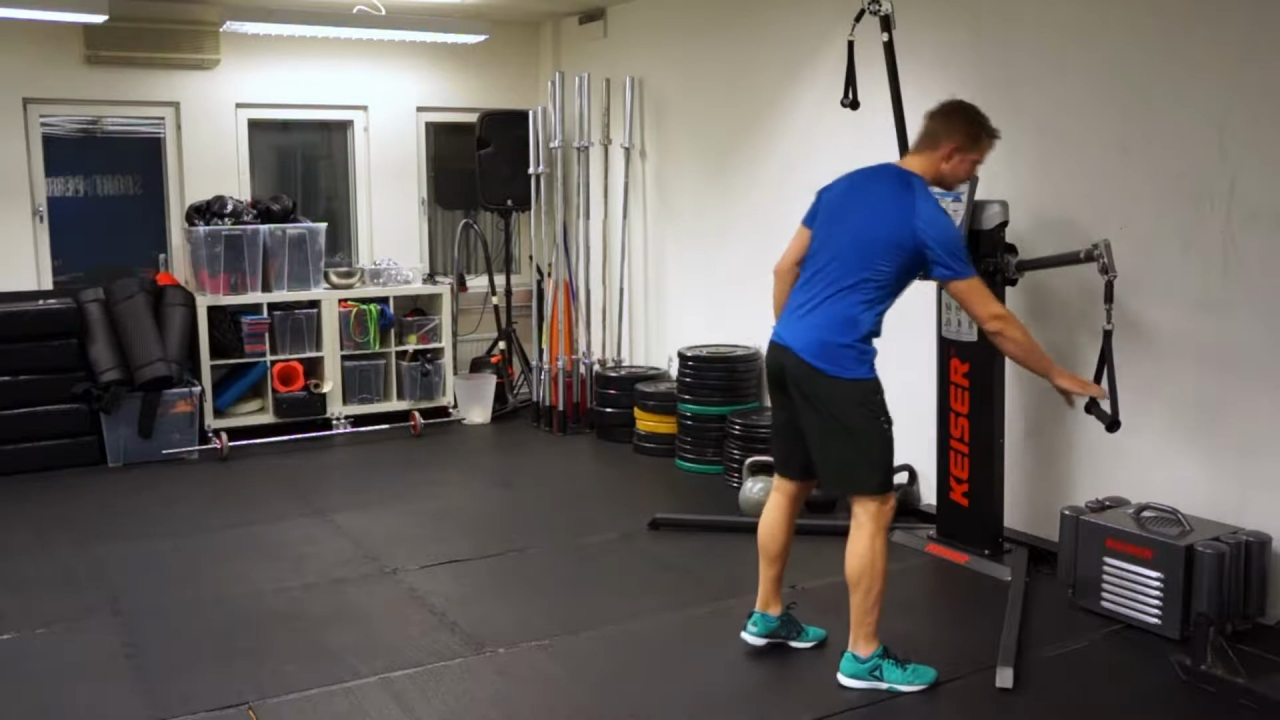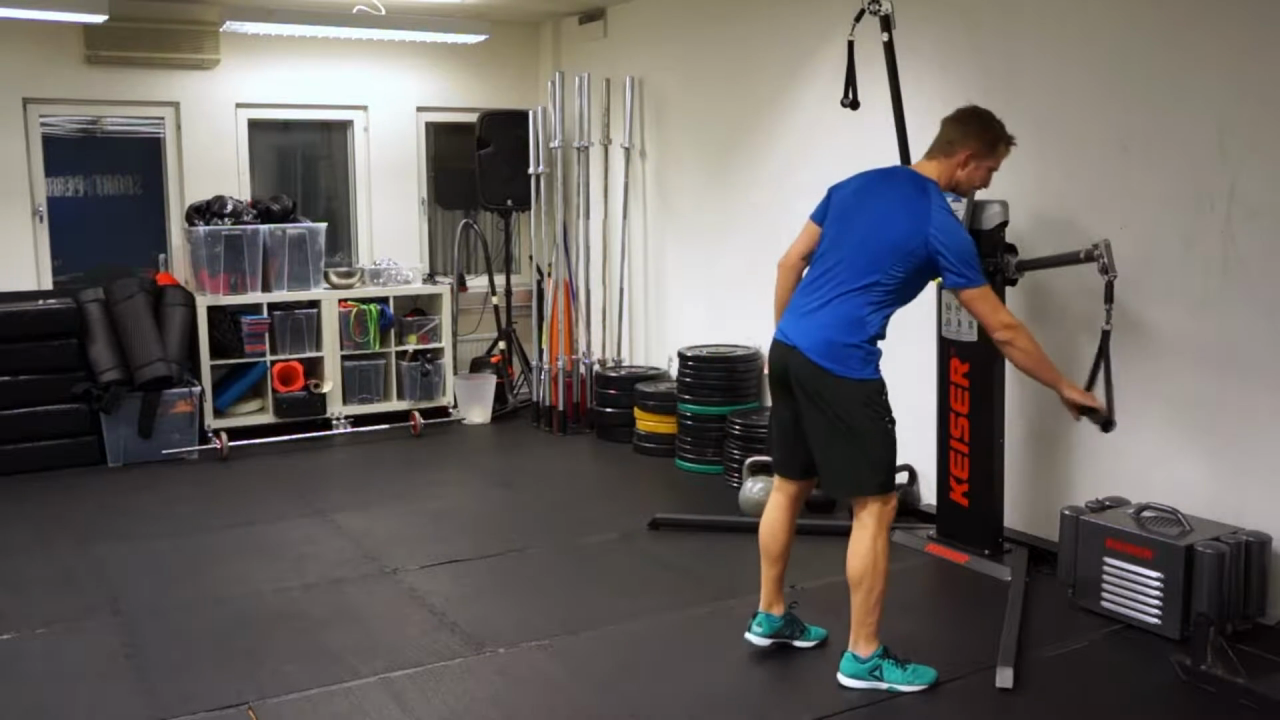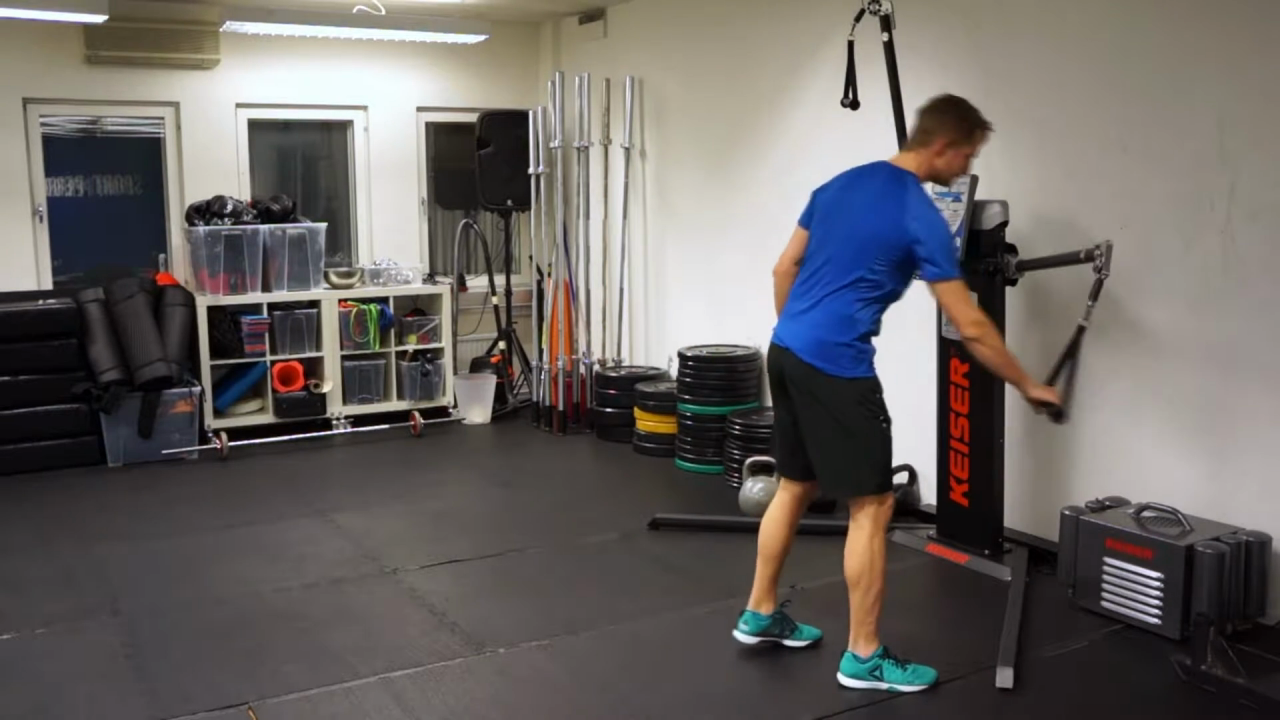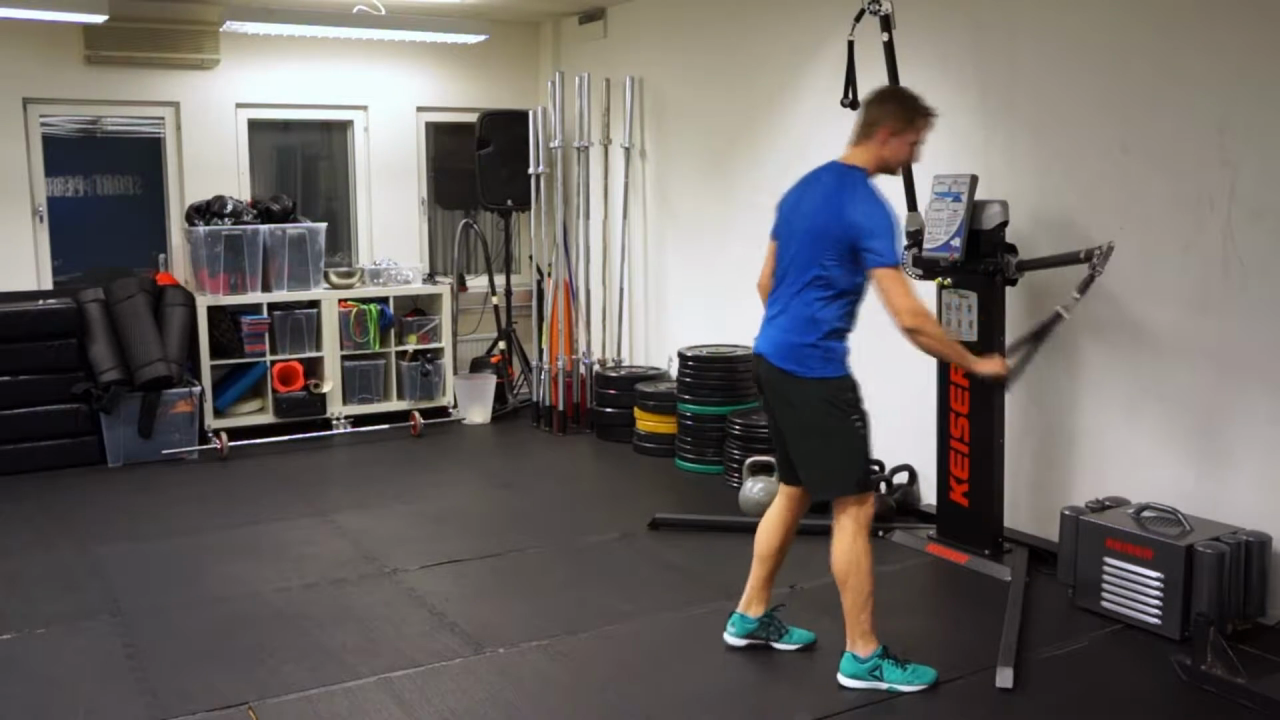
dt=0.2s
person 1, frame 1
left shoulder: (843, 186)
right shoulder: (927, 218)
left elbow: (786, 269)
right elbow: (992, 319)
right wrist: (1056, 375)
left hip: (786, 351)
right hip: (838, 367)
left knee: (789, 487)
right knee: (874, 507)
left ankle: (767, 615)
right ankle: (863, 656)
person 1, frame 2
left shoulder: (854, 186)
right shoulder: (939, 226)
left elbow: (790, 262)
right elbow: (1003, 329)
right wrist: (1065, 387)
left hip: (789, 350)
right hip: (842, 367)
left knee: (788, 486)
right knee: (875, 508)
left ankle: (769, 616)
right ankle: (863, 656)
person 1, frame 3
left shoulder: (839, 185)
right shoulder: (921, 219)
left elbow: (785, 268)
right elbow: (971, 327)
right wrist: (1028, 385)
left hip: (787, 352)
right hip: (837, 368)
left knee: (796, 487)
right knee: (872, 507)
left ankle: (759, 613)
right ankle: (863, 656)
person 1, frame 4
left shoulder: (803, 189)
right shoulder: (867, 208)
left elbow: (766, 281)
right elbow: (909, 317)
right wrist: (975, 364)
left hip: (772, 358)
right hip: (813, 369)
left knee: (796, 492)
right knee: (854, 507)
left ankle: (750, 616)
right ankle: (862, 655)
